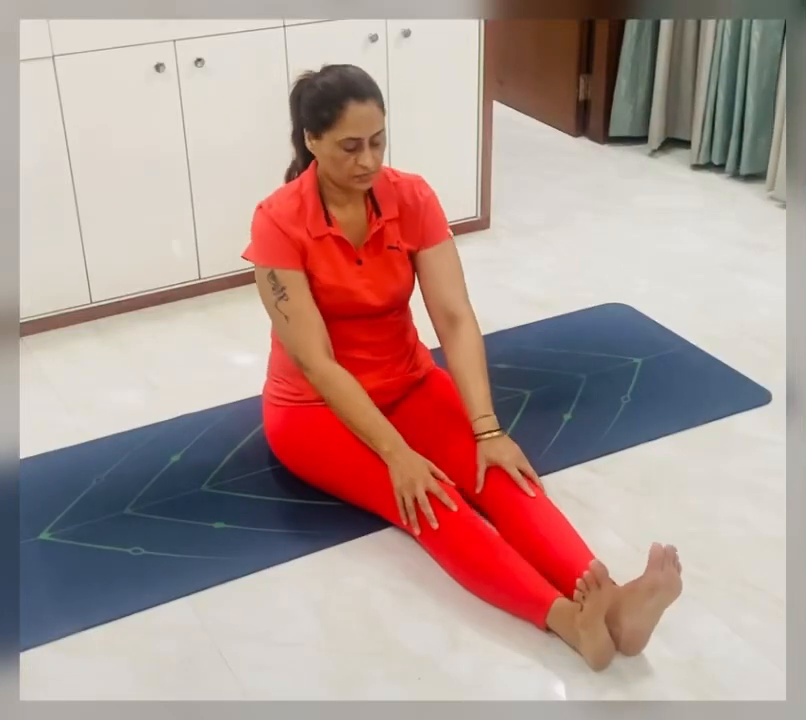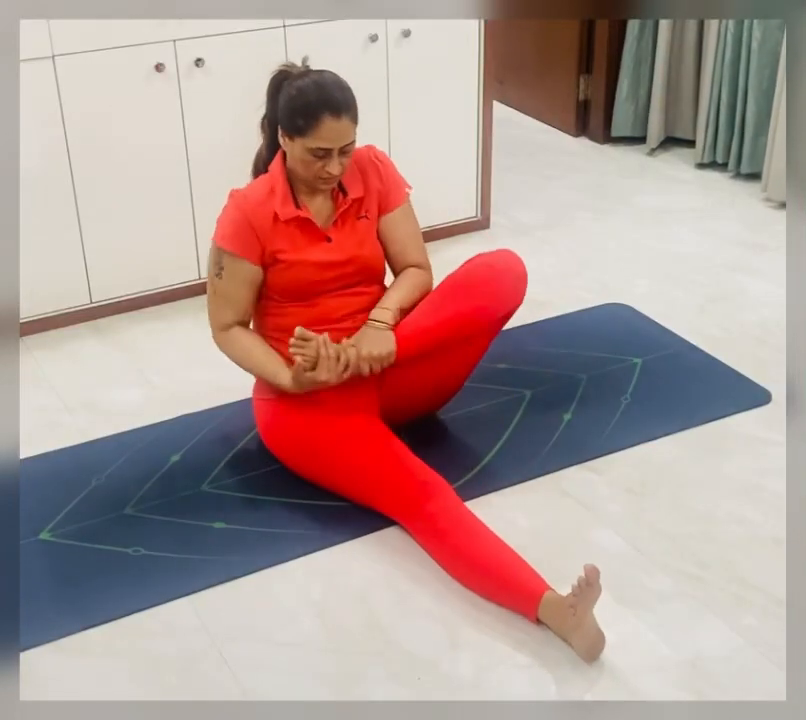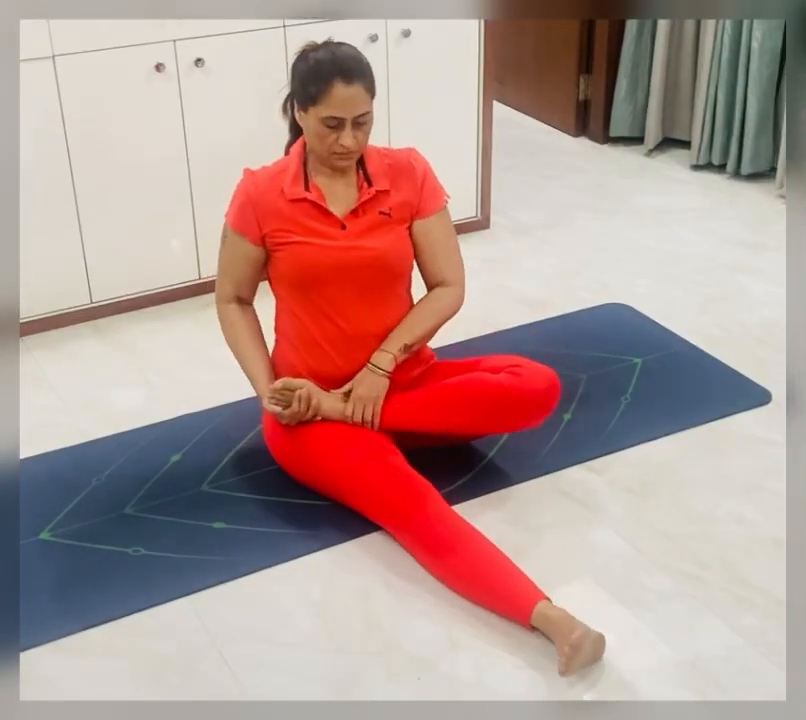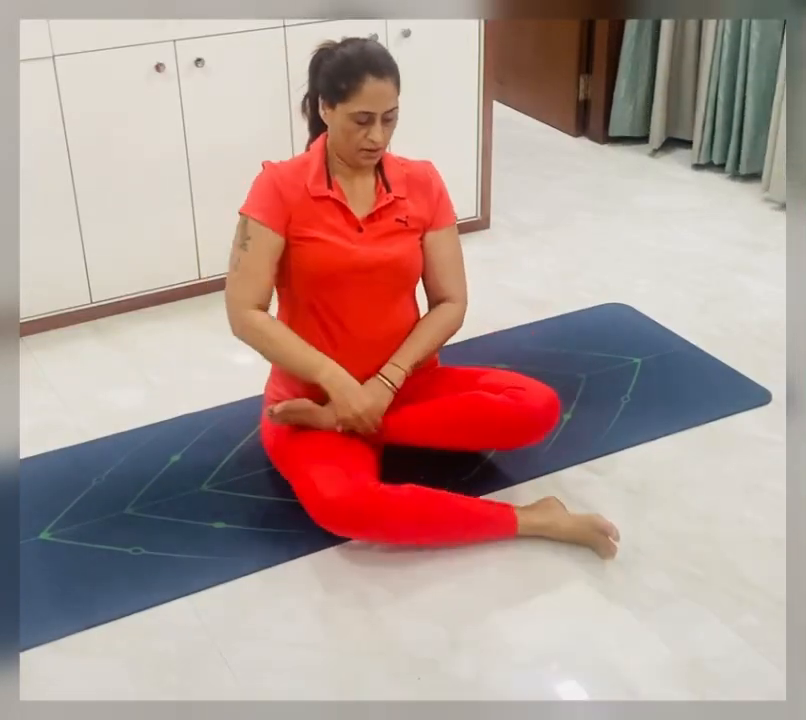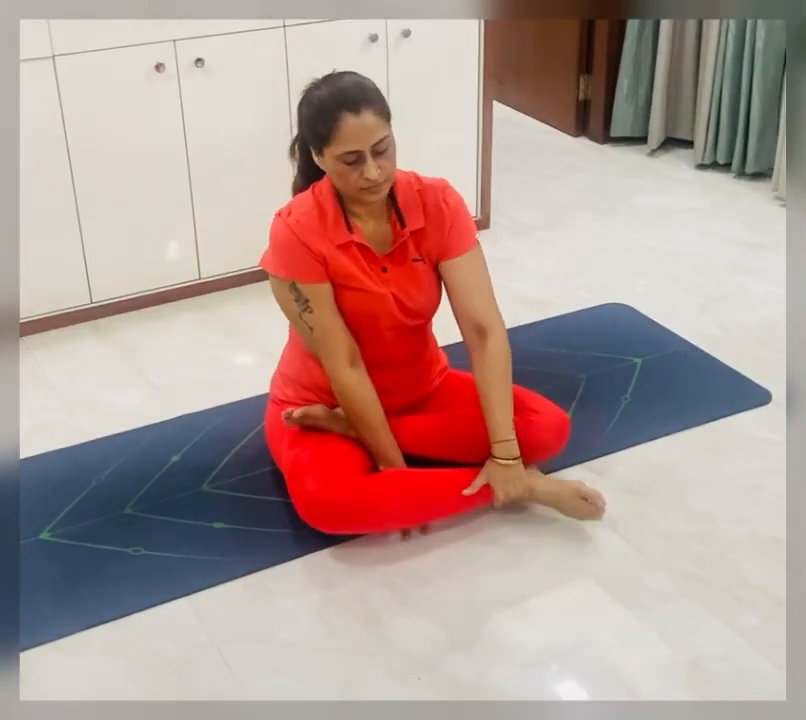
dt=1s
person 1, frame 1
left shoulder: (412, 197)
right shoulder: (279, 222)
left elbow: (455, 318)
right elbow: (315, 362)
left wrist: (488, 431)
right wrist: (395, 454)
left hip: (407, 383)
right hip: (313, 408)
left knee: (498, 476)
right knee: (430, 503)
left ankle: (607, 598)
right ankle: (565, 619)
person 1, frame 2
left shoulder: (374, 170)
right shoulder: (247, 214)
left elbow: (415, 269)
right elbow: (229, 329)
left wrist: (379, 326)
right wrist: (292, 376)
left hip: (391, 374)
right hip: (302, 398)
left knee: (504, 271)
right knee: (420, 494)
left ankle: (364, 356)
right ankle: (551, 608)
person 1, frame 3
left shoulder: (409, 173)
right shoulder: (261, 194)
left elbow: (448, 287)
right elbow: (232, 300)
left wrist: (381, 366)
right wrist: (268, 390)
left hip: (404, 379)
right hip: (313, 408)
left knee: (536, 389)
right knee: (415, 507)
left ankle: (345, 411)
person 1, frame 4
left shoulder: (422, 183)
right shoulder: (280, 189)
left elbow: (451, 303)
right elbow: (245, 313)
left wrist: (388, 381)
right wrist: (342, 386)
left hip: (410, 384)
right hip: (315, 396)
left knee: (537, 409)
right knee: (338, 503)
left ankle: (346, 421)
right ankle: (536, 521)
person 1, frame 5
left shoulder: (438, 203)
right shoulder: (296, 233)
left elbow: (485, 330)
right elbow: (343, 367)
left wrist: (504, 452)
right wrist: (394, 467)
left hip: (423, 389)
right hip: (321, 402)
left knee: (548, 429)
right knee: (323, 500)
left ankle: (356, 431)
right ankle: (523, 488)
